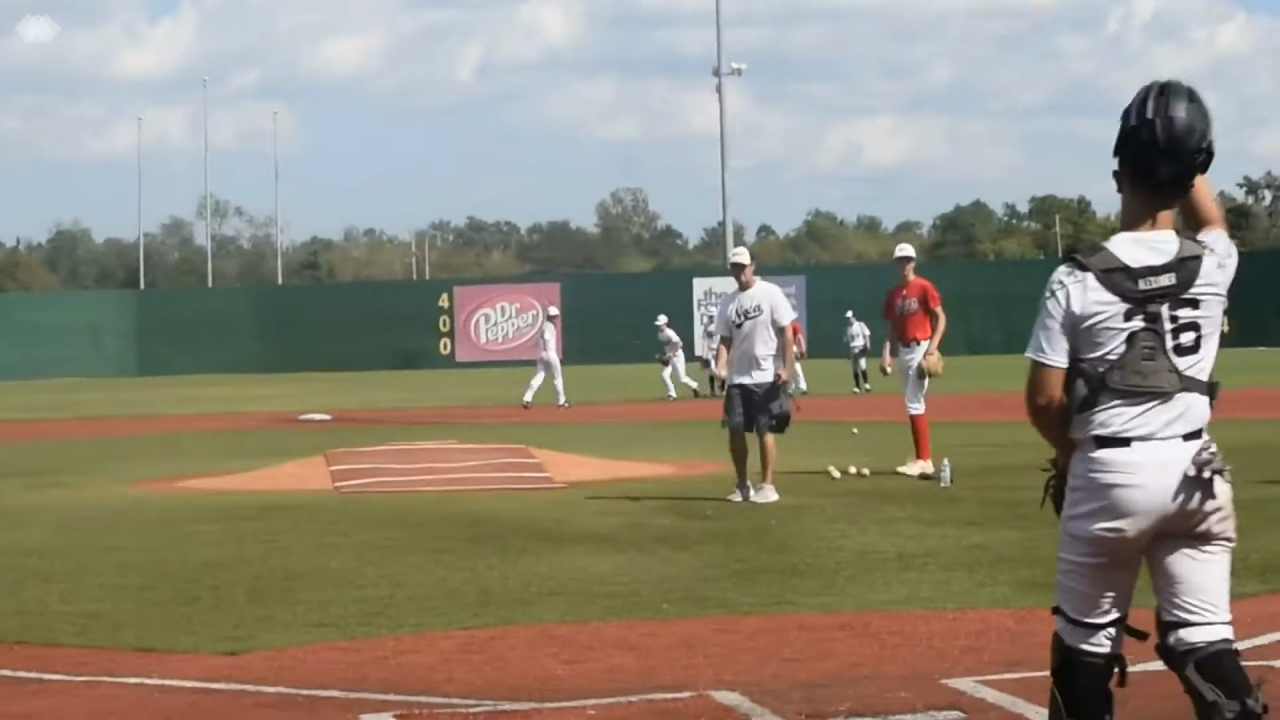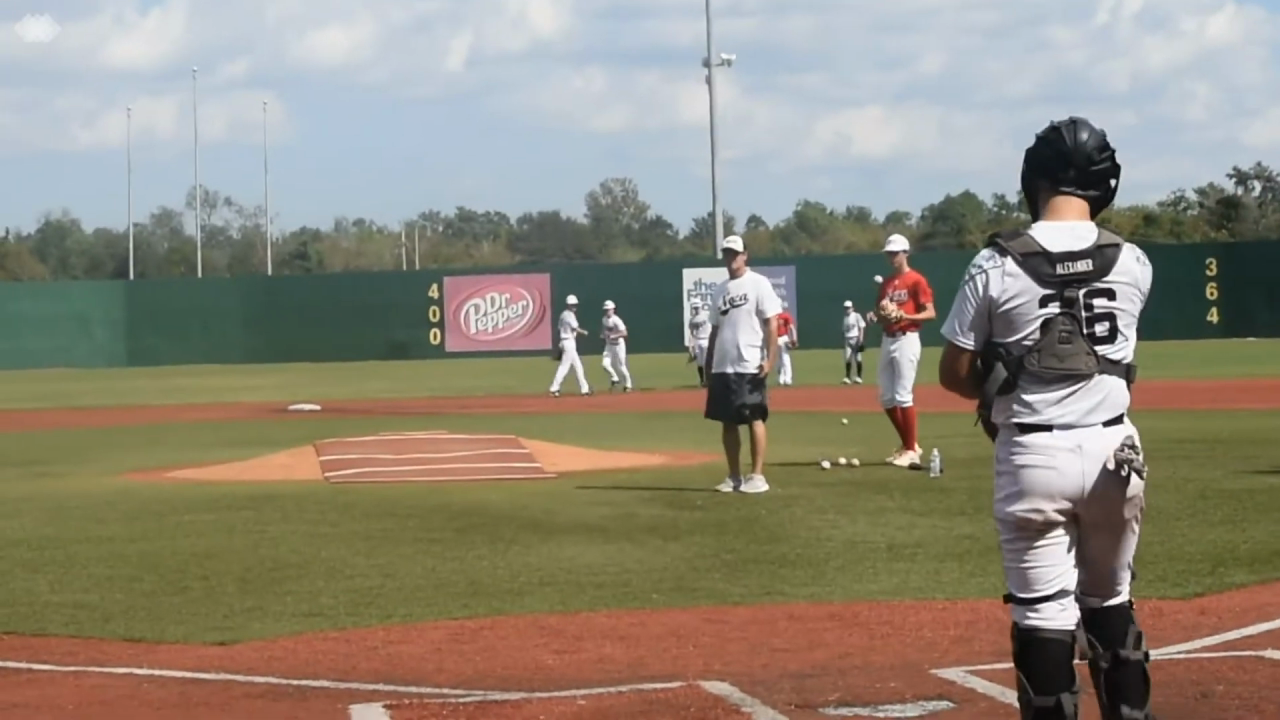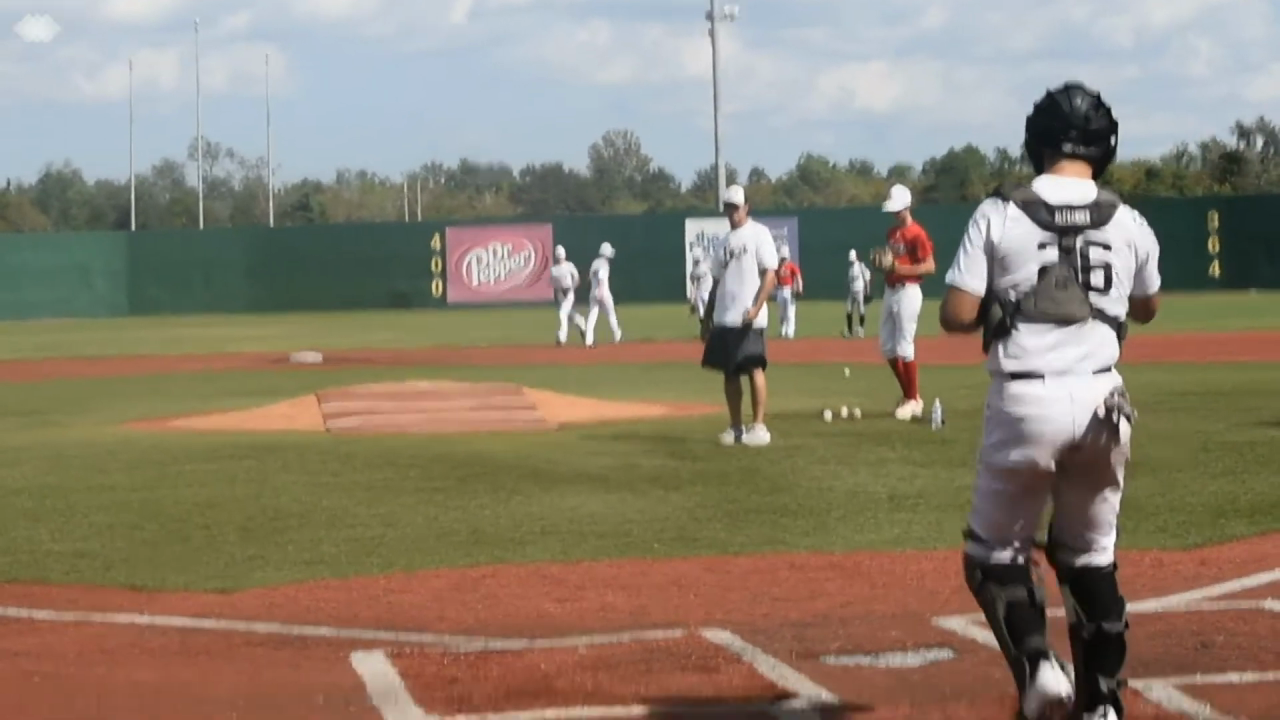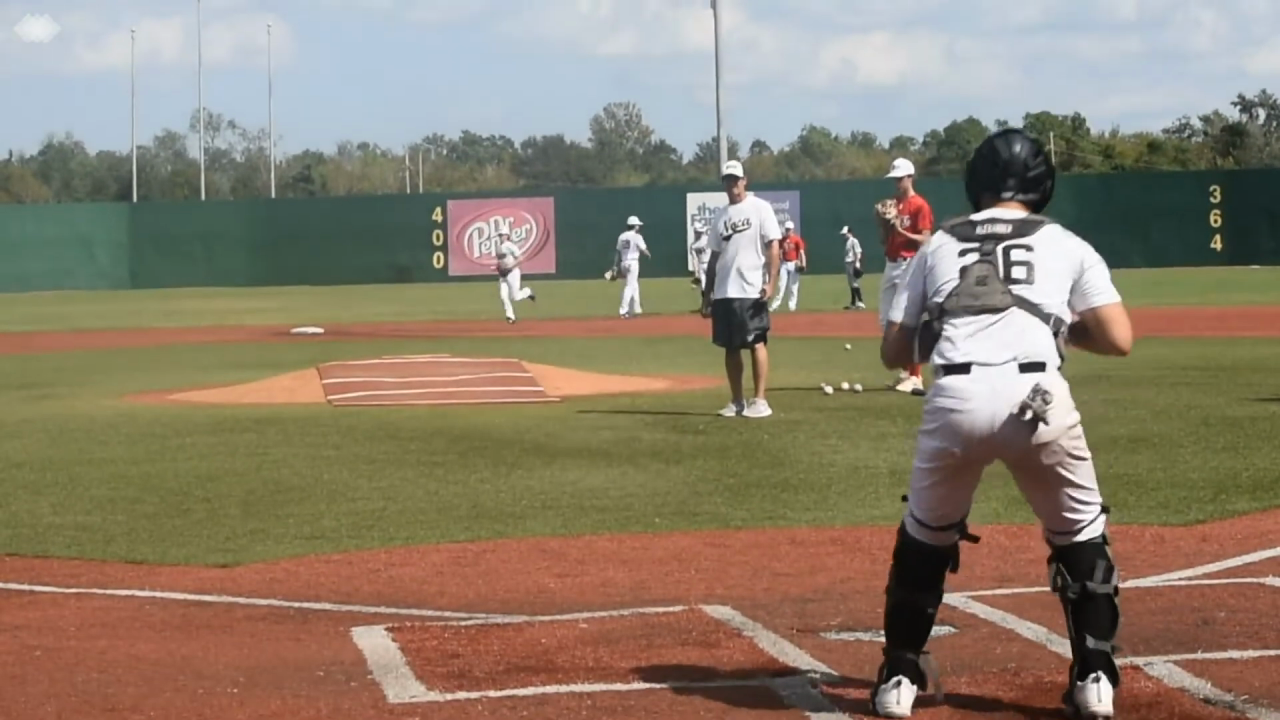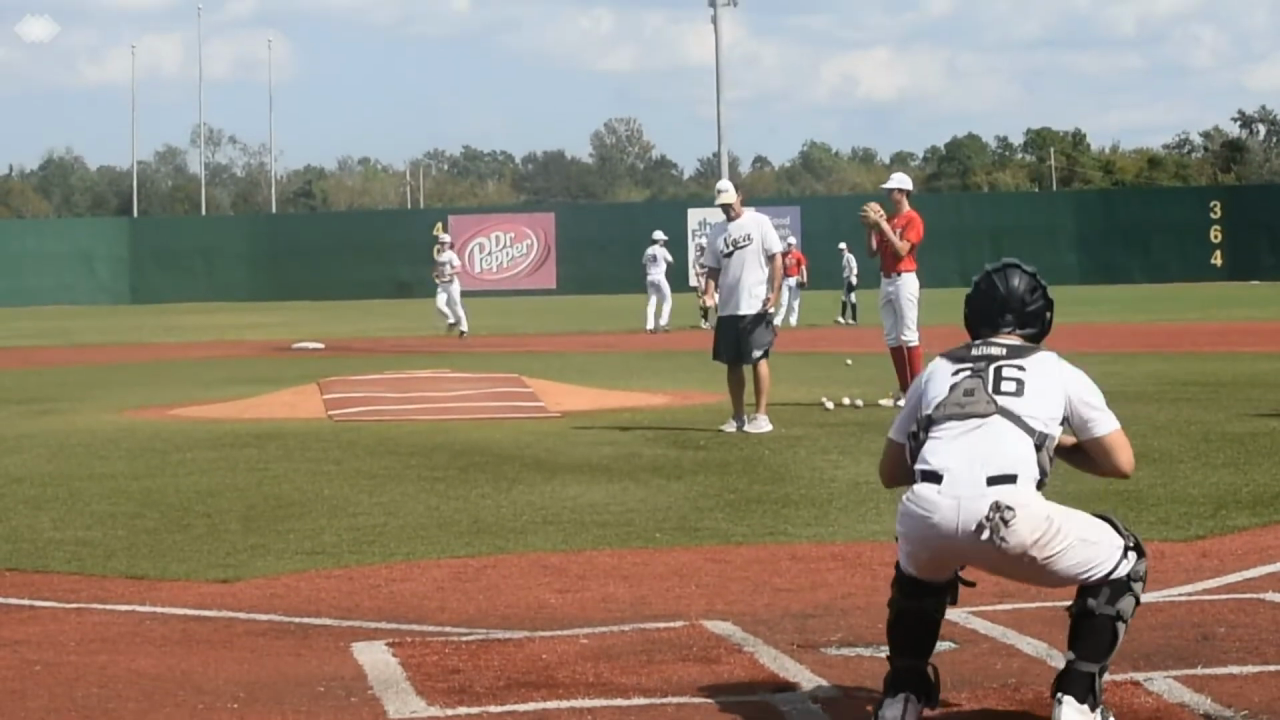
dt=0.5s
person 1, frame 1
left shoulder: (1076, 279)
right shoulder: (1212, 264)
left elbow: (1043, 399)
right elbow: (1213, 218)
left wrist: (1068, 456)
right wrist: (1185, 156)
left hip: (1111, 472)
right hip: (1194, 470)
left knee: (1085, 638)
right knee: (1203, 638)
person 1, frame 2
left shoulder: (996, 264)
right shoulder: (1133, 262)
left elbow: (955, 372)
left hip: (1033, 456)
right hip: (1112, 452)
left knee: (1045, 615)
right knee: (1109, 603)
person 1, frame 3
left shoulder: (999, 214)
right shoulder: (1130, 224)
left elbow: (957, 316)
right elbow: (1145, 310)
left hip: (1027, 402)
right hip: (1101, 402)
left knee: (994, 552)
right knee: (1092, 559)
left ankle: (1039, 668)
person 1, frame 4
left shoulder: (938, 245)
right shoulder: (1068, 245)
left elbow: (893, 352)
right elbow: (1119, 340)
left hip: (955, 399)
right hip: (1036, 398)
left knee: (925, 535)
right knee: (1080, 532)
person 1, frame 5
left shoulder: (937, 368)
right shoulder: (1060, 370)
left elbow: (891, 471)
right elbow: (1121, 463)
left hip: (927, 511)
right hip: (1008, 513)
left knee: (919, 567)
right knee: (1121, 564)
person 2, frame 1
left shoulder: (770, 293)
right shoulder: (728, 302)
left elbow: (787, 331)
right elbow: (725, 340)
left wrist: (787, 366)
right wrist: (721, 365)
left hip: (766, 376)
right hip: (738, 378)
left knee: (765, 430)
right knee: (734, 429)
left ankle: (767, 485)
right ankle: (743, 484)
person 2, frame 2
left shoulder: (759, 283)
right shoulder: (720, 290)
left elbow: (772, 324)
left wrist: (770, 359)
right wrist: (708, 366)
left hip: (749, 367)
right hip: (722, 367)
left knee: (754, 419)
right knee: (727, 422)
left ankle: (757, 476)
right ankle: (734, 476)
person 2, frame 3
left shoulder: (759, 234)
right shoulder: (725, 241)
left elbow: (770, 275)
left wrist: (757, 307)
right wrist: (708, 319)
left hip: (748, 319)
right hip: (723, 320)
left knee: (754, 369)
right knee: (729, 372)
left ankle: (758, 426)
right ankle: (736, 426)
person 2, frame 4
left shoulder: (760, 207)
right shoulder: (721, 215)
left elbow: (774, 247)
left wrist: (771, 283)
right wrist: (707, 293)
left hip: (752, 291)
right hip: (724, 293)
left knee: (756, 344)
right knee: (730, 347)
left ankle: (760, 400)
right ankle: (737, 401)
person 2, frame 5
left shoulder: (759, 222)
right shoulder: (718, 231)
left elbow: (776, 259)
right elbow: (713, 269)
left wrist: (774, 293)
right wrist: (709, 294)
left hip: (755, 307)
right hip: (728, 308)
left knee: (758, 359)
right knee: (732, 363)
left ankle: (761, 416)
right ankle: (738, 416)
person 3, frame 1
left shoulder: (924, 287)
right shoulder: (893, 293)
left elbow: (941, 318)
left wrist: (934, 345)
right wrist: (887, 353)
left hip: (921, 350)
right hip: (903, 350)
left knee: (914, 403)
right knee: (914, 404)
left ankle: (924, 461)
right ankle: (922, 458)
person 3, frame 2
left shoulder: (916, 280)
right shoulder: (886, 282)
left elbow: (931, 312)
left wrist: (906, 316)
right wrist: (876, 316)
left hip: (906, 341)
right hip: (887, 341)
left knee: (903, 396)
right knee: (886, 397)
left ankle: (911, 451)
right ankle: (907, 444)
person 3, frame 3
left shoulder: (917, 233)
right shoulder: (892, 232)
left elbow: (930, 267)
left wrist: (902, 270)
left hip: (907, 293)
right hip: (890, 292)
left knee: (904, 348)
right knee: (887, 348)
left ankle: (913, 401)
right ankle: (908, 396)
person 3, frame 4
left shoulder: (920, 205)
left elbow: (925, 240)
left wrist: (901, 230)
right wrist: (884, 223)
left hip: (910, 266)
right hip: (891, 265)
right knee: (886, 319)
left ankle: (916, 377)
right ankle: (906, 370)
person 3, frame 5
left shoulder: (912, 219)
right shoulder: (887, 220)
left elbow: (902, 250)
right elbow: (873, 252)
left wrist: (885, 227)
right wrist: (872, 227)
left hip: (904, 280)
right hip: (886, 281)
left knee: (908, 336)
right knee: (891, 338)
right ankle: (903, 391)
